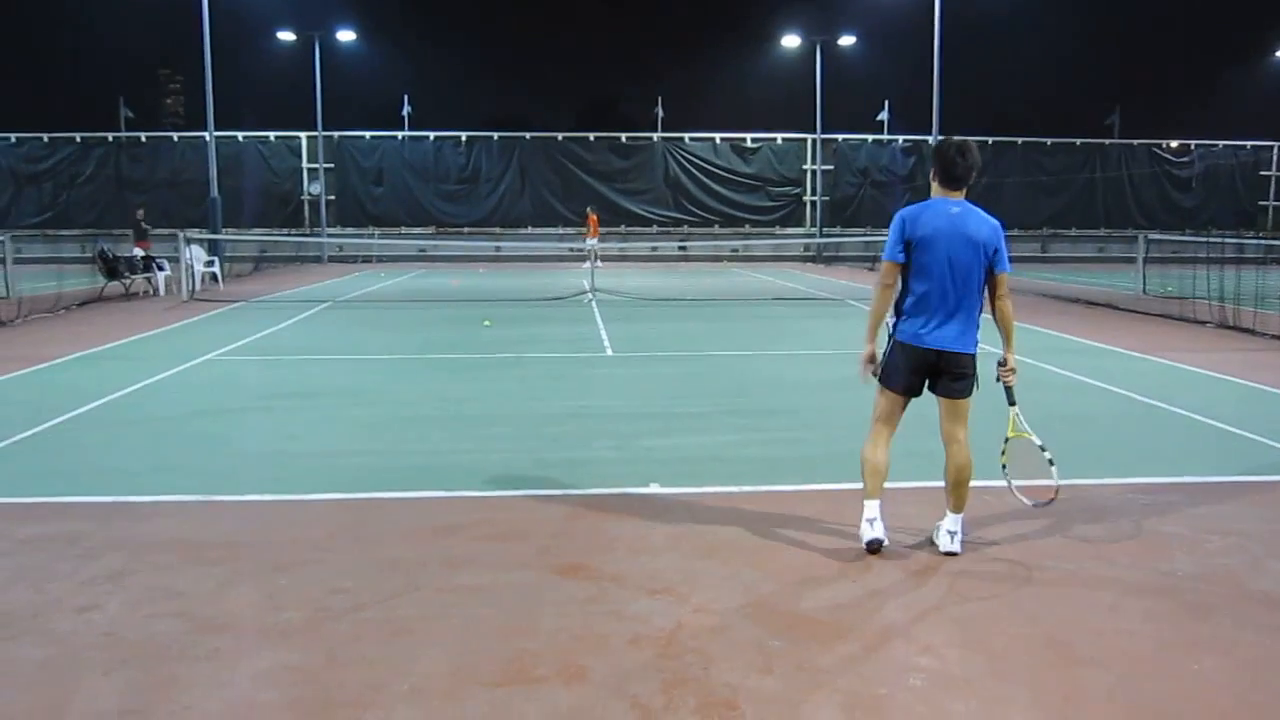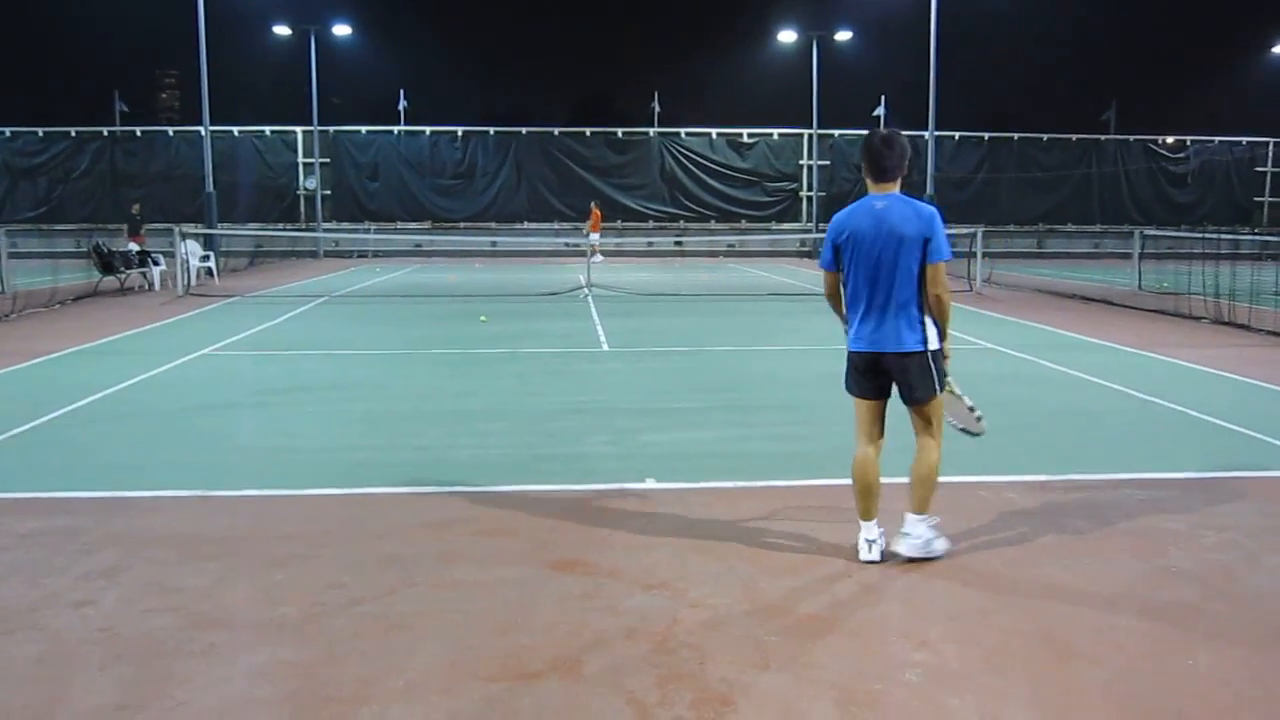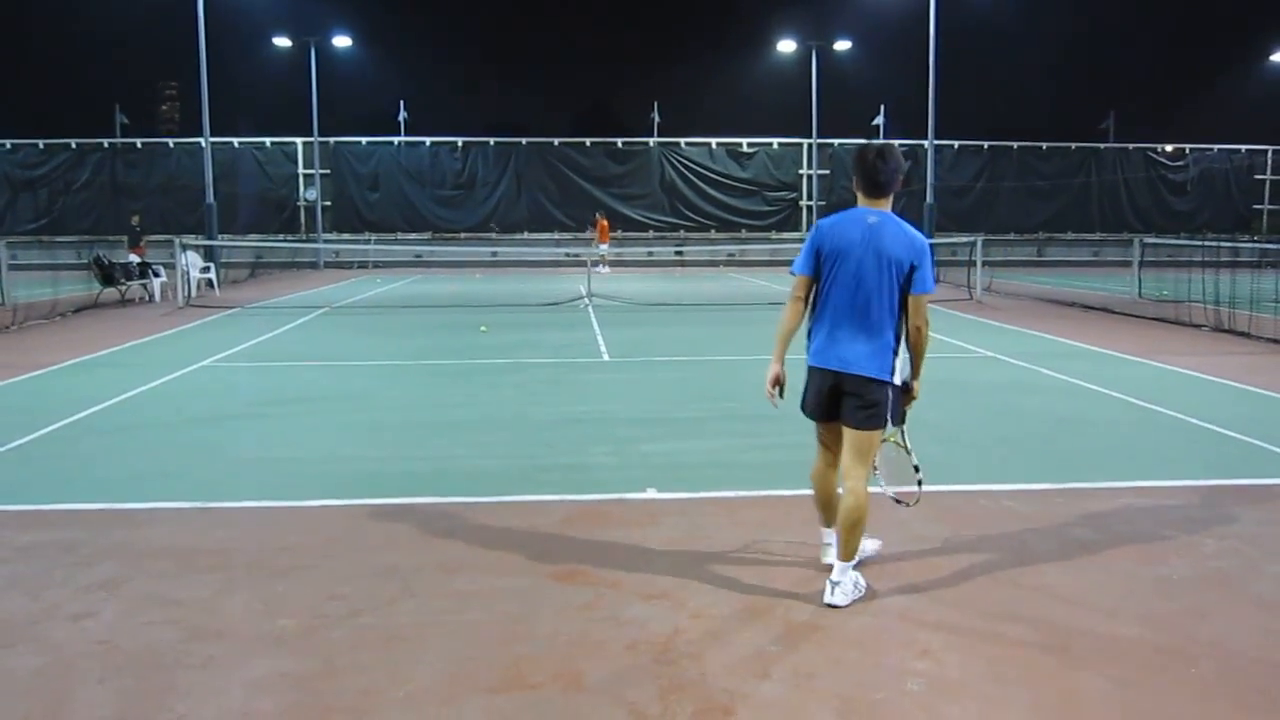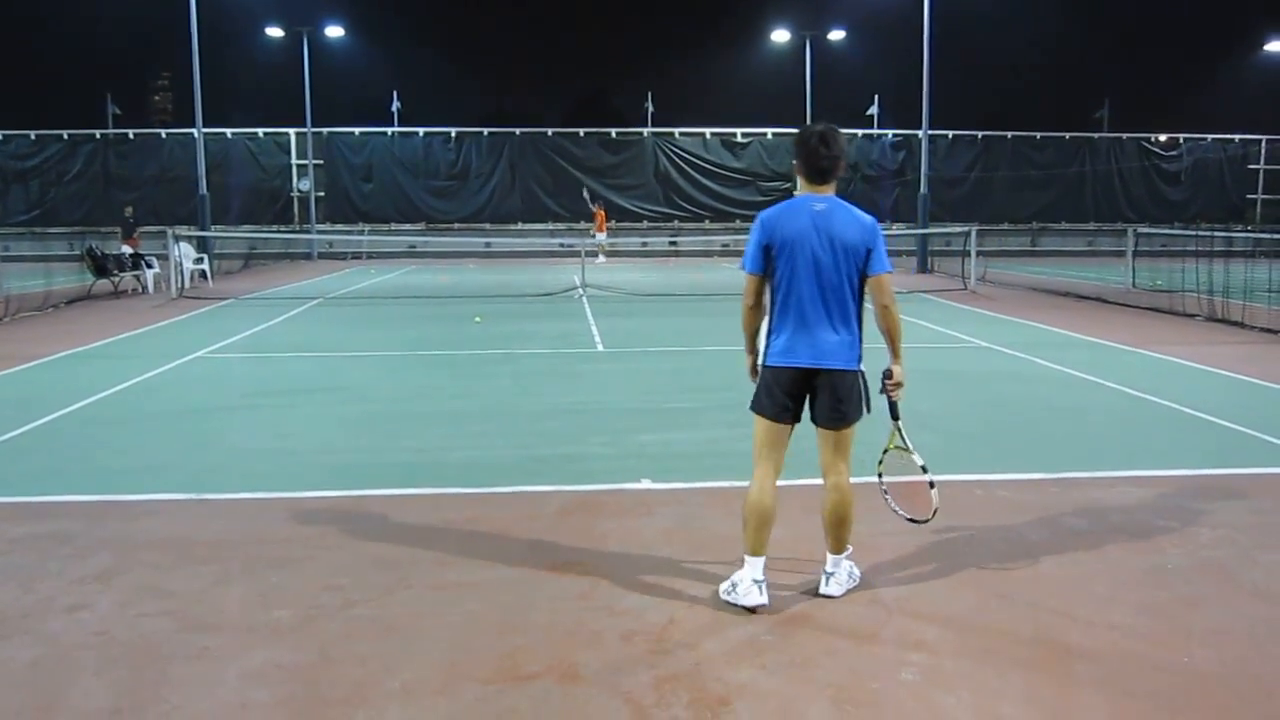
dt=0.5s
person 1, frame 1
left shoulder: (908, 219)
right shoulder: (990, 228)
left elbow: (888, 283)
right elbow: (1000, 296)
left wrist: (870, 340)
right wrist: (1009, 349)
left hip: (909, 342)
right hip: (959, 348)
left knee: (881, 431)
right knee: (956, 439)
left ankle: (872, 518)
right ankle: (952, 529)
person 1, frame 2
left shoulder: (841, 222)
right shoulder: (925, 217)
left elbow: (831, 291)
right elbow: (937, 291)
right wrist: (944, 336)
left hip: (863, 348)
right hip: (913, 345)
left knee: (868, 443)
right knee: (929, 437)
left ankle: (869, 535)
right ankle: (916, 530)
person 1, frame 3
left shoulder: (825, 230)
right shoulder: (914, 243)
left elbow: (797, 300)
right elbow: (917, 323)
left wrist: (777, 359)
right wrist: (915, 377)
left hip: (823, 364)
right hip: (874, 372)
left knee: (827, 456)
right knee: (855, 475)
left ankle: (833, 539)
right ankle: (841, 578)
person 1, frame 4
left shoulder: (770, 222)
right shoulder: (864, 227)
left elbow: (752, 300)
right elbow: (884, 303)
left wrist: (751, 352)
right wrist: (896, 361)
left hip: (782, 361)
right hip: (839, 364)
left knee: (765, 471)
right knee: (836, 471)
left ankle: (751, 577)
right ankle: (837, 569)
